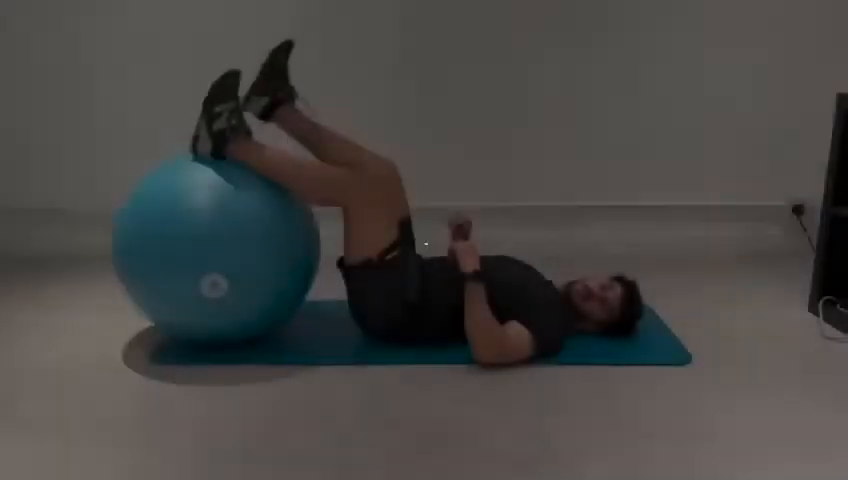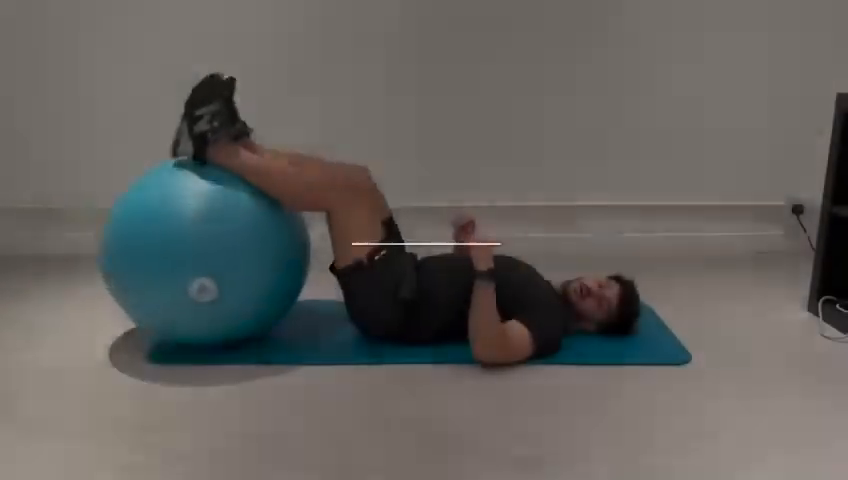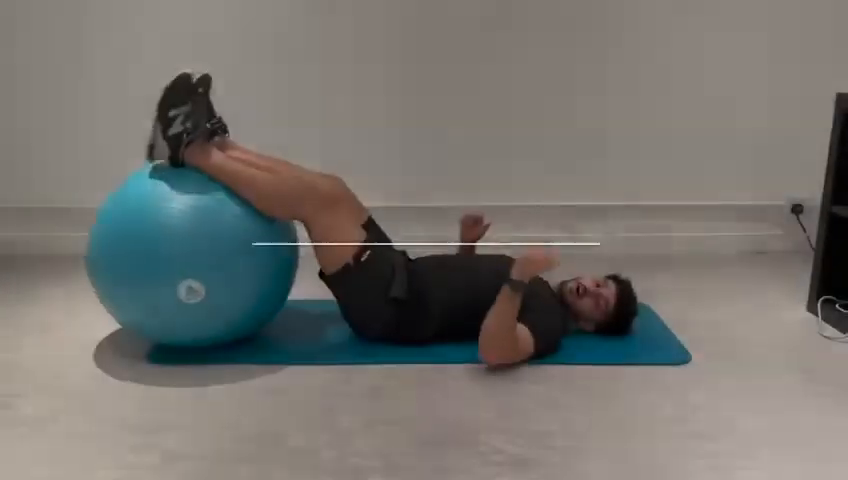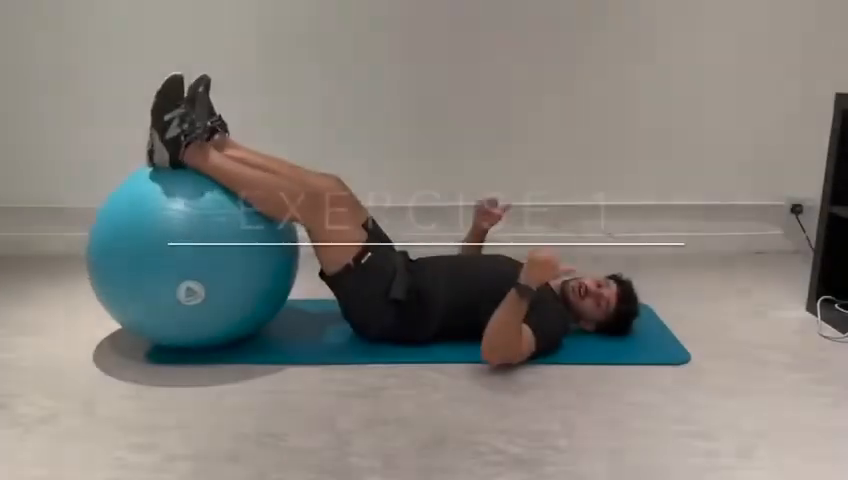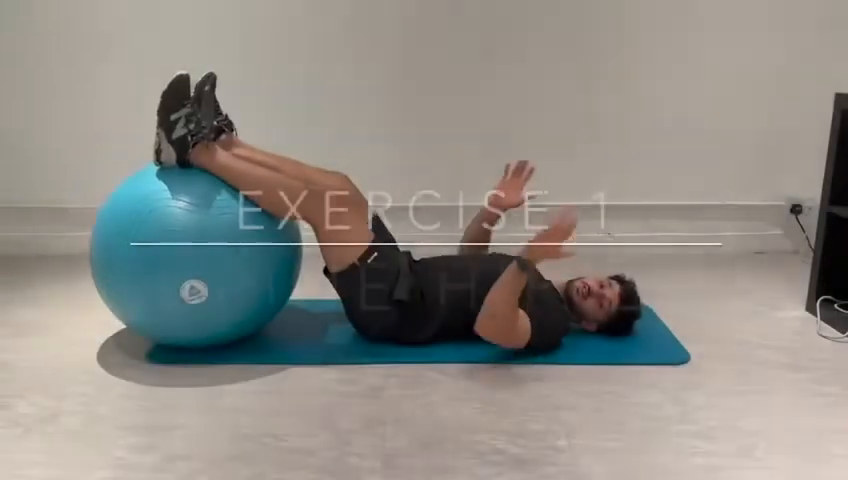
dt=0.2s
person 1, frame 1
left shoulder: (551, 327)
right shoulder: (542, 293)
left elbow: (487, 349)
left wrist: (470, 274)
right wrist: (459, 244)
left hip: (394, 310)
right hip: (411, 282)
left knee: (364, 183)
right knee: (378, 174)
left ankle: (231, 143)
right ankle: (280, 108)
person 1, frame 2
left shoulder: (550, 324)
right shoulder: (543, 292)
left elbow: (486, 348)
left wrist: (485, 271)
right wrist: (462, 246)
left hip: (395, 309)
right hip: (408, 280)
left knee: (346, 186)
right knee: (352, 179)
left ankle: (214, 148)
right ankle: (237, 143)
person 1, frame 3
left shoulder: (548, 324)
right shoulder: (538, 293)
left elbow: (493, 351)
left wrist: (518, 282)
right wrist: (468, 241)
left hip: (391, 309)
right hip: (401, 277)
left knee: (319, 198)
right knee: (327, 188)
left ankle: (190, 151)
right ankle: (215, 143)
person 1, frame 4
left shoulder: (550, 323)
right shoulder: (542, 292)
left elbow: (495, 352)
left wrist: (525, 288)
right wrist: (480, 229)
left hip: (393, 309)
right hip: (402, 278)
left knee: (320, 200)
right knee: (327, 190)
left ankle: (188, 151)
right ankle: (215, 142)
person 1, frame 5
left shoulder: (550, 323)
right shoulder: (540, 286)
left elbow: (488, 325)
right elbow: (470, 253)
left wrist: (527, 258)
right wrist: (496, 207)
left hip: (396, 309)
right hip: (404, 279)
left knee: (326, 197)
right knee: (335, 187)
left ankle: (193, 150)
right ankle: (220, 139)
